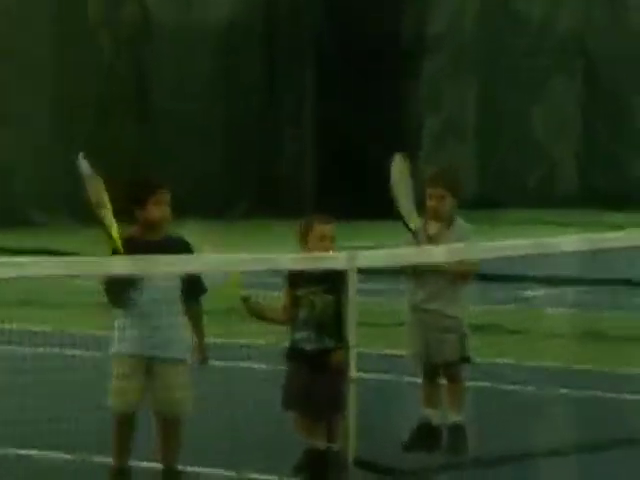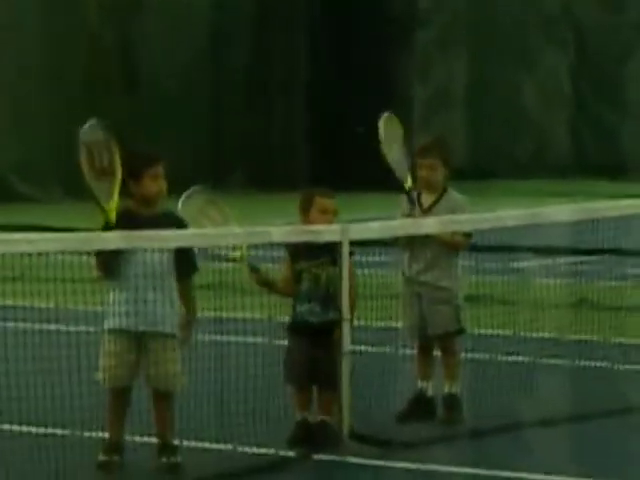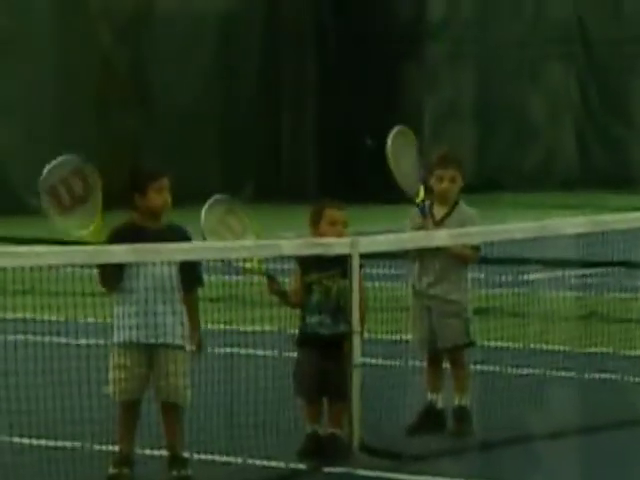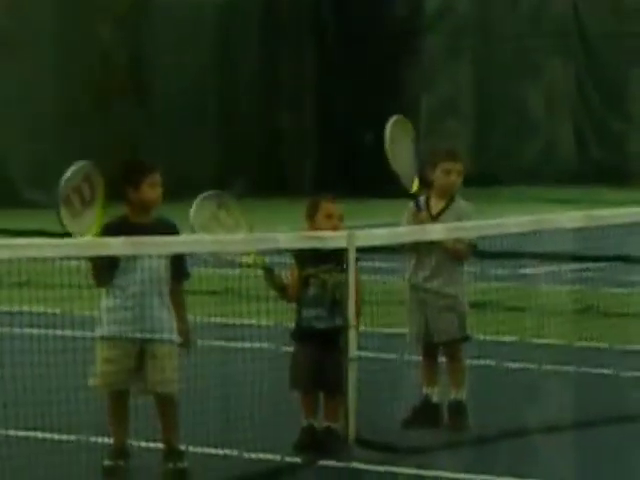
dt=0.5s
person 1, frame 1
right shoulder: (125, 249)
left elbow: (192, 298)
right elbow: (114, 298)
left wrist: (200, 338)
right wrist: (121, 281)
left hip: (171, 343)
right hip: (131, 340)
left knee: (170, 410)
right knee: (124, 407)
person 1, frame 2
left shoulder: (174, 223)
right shoulder: (118, 222)
left elbow: (184, 273)
right elbow: (105, 271)
left wrist: (189, 313)
right wrist: (110, 248)
left hip: (163, 317)
right hip: (123, 316)
left knee: (163, 384)
right knee: (118, 383)
person 1, frame 3
left shoulder: (179, 236)
right shoulder: (122, 236)
left elbow: (189, 287)
right elbow: (110, 285)
left wrist: (195, 327)
right wrist: (103, 264)
left hip: (170, 331)
right hip: (131, 330)
left knee: (172, 397)
right knee: (128, 397)
person 1, frame 4
left shoulder: (168, 229)
right shoulder: (114, 230)
left elbow: (176, 280)
right elbow: (102, 280)
left wrist: (182, 319)
right wrist: (98, 261)
left hip: (160, 324)
right hip: (119, 324)
left knee: (166, 390)
right knee: (117, 389)
right ankle: (119, 448)
person 2, frame 1
left shoulder: (462, 230)
right shoulder: (416, 229)
left elbow: (469, 269)
right elbow: (409, 268)
left wrist: (440, 264)
left hip: (448, 311)
right hip: (420, 308)
left knee: (452, 370)
right knee: (428, 369)
left ankle: (456, 425)
right ankle: (429, 424)
person 2, frame 2
left shoulder: (456, 202)
right shoulder: (408, 201)
left elbow: (463, 241)
right elbow: (403, 242)
left wrist: (434, 232)
left hip: (442, 283)
right hip: (414, 281)
left knee: (446, 342)
right knee: (422, 341)
person 2, frame 3
left shoulder: (467, 215)
right shoulder: (419, 214)
left elbow: (472, 255)
right elbow: (412, 253)
left hip: (452, 296)
right hip: (424, 293)
left knee: (456, 354)
right knee: (432, 354)
person 2, frame 4
left shoulder: (463, 210)
right shoulder: (415, 208)
left elbow: (465, 250)
right wrist: (417, 229)
left hip: (448, 290)
right hip: (420, 287)
left knee: (452, 348)
right knee: (427, 348)
person 3, frame 1
left shoulder: (338, 276)
right shoulder: (296, 276)
left elbow: (347, 315)
right elbow: (286, 316)
left wrist: (343, 348)
right wrist: (256, 309)
left hip: (328, 356)
right hip: (300, 354)
left knee: (330, 408)
right knee: (301, 406)
left ankle: (331, 451)
right ankle: (313, 449)
person 3, frame 2
left shoulder: (339, 250)
right shoulder: (296, 250)
left elbow: (349, 291)
right elbow: (288, 288)
left wrist: (344, 322)
right wrist: (267, 282)
left hip: (330, 329)
right hip: (301, 328)
left knee: (328, 382)
right knee: (299, 379)
left ankle: (325, 423)
right ankle: (303, 422)
person 3, frame 3
left shoulder: (349, 262)
right shoulder: (305, 262)
left elbow: (359, 303)
right elbow: (297, 300)
left wrist: (355, 334)
right wrist: (280, 291)
left hip: (340, 341)
right hip: (310, 340)
left knee: (338, 393)
right knee: (309, 391)
left ankle: (335, 435)
right ankle: (314, 434)
person 3, frame 4
left shoulder: (345, 257)
right shoulder: (302, 256)
right elbow: (293, 294)
left wrist: (351, 326)
right wrist: (279, 285)
left hip: (336, 334)
right hip: (307, 333)
left knee: (334, 387)
right knee: (306, 386)
left ankle: (331, 429)
right ankle: (309, 428)
